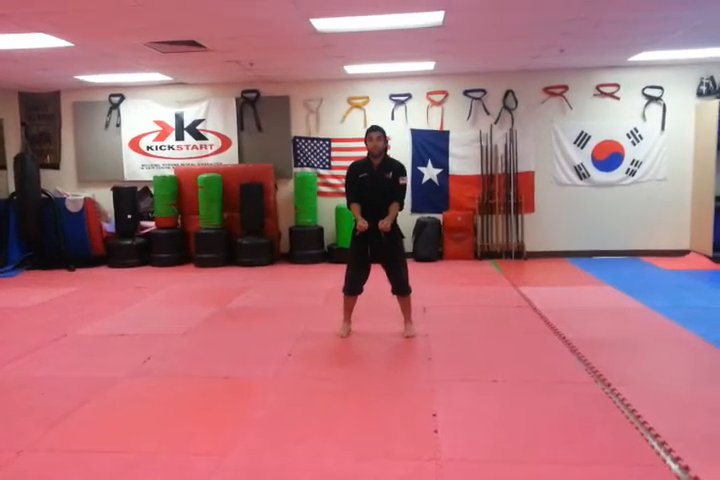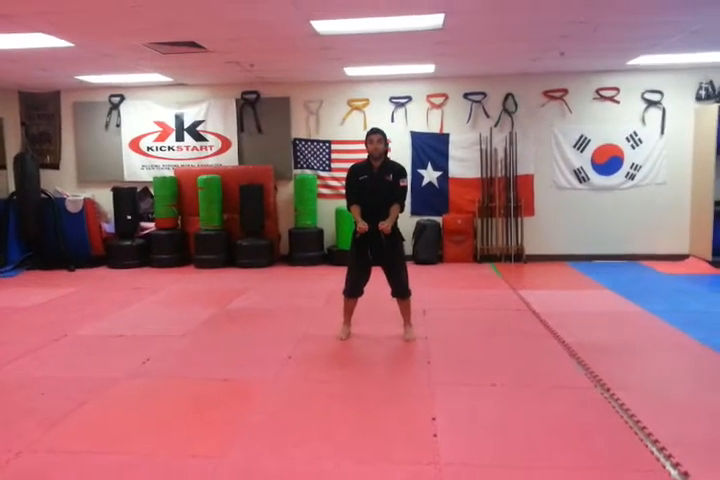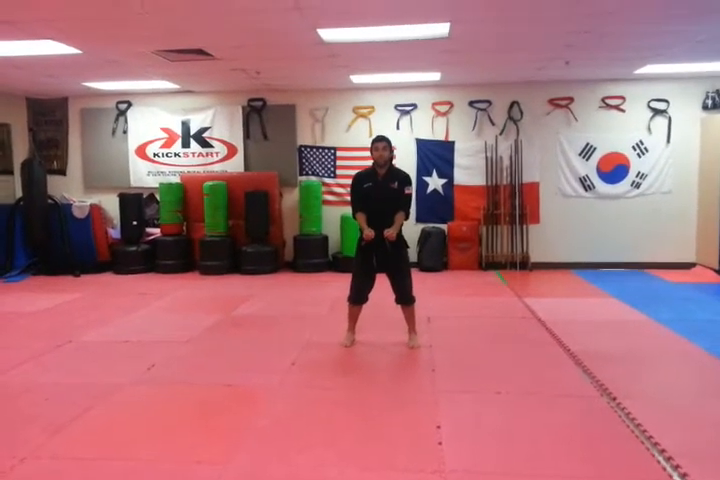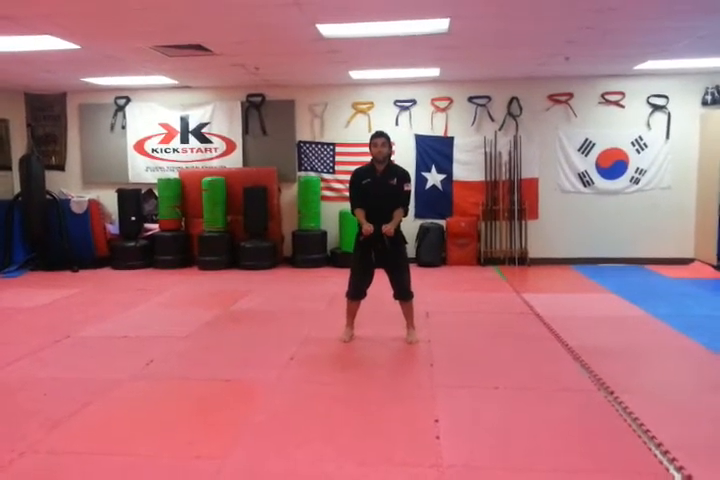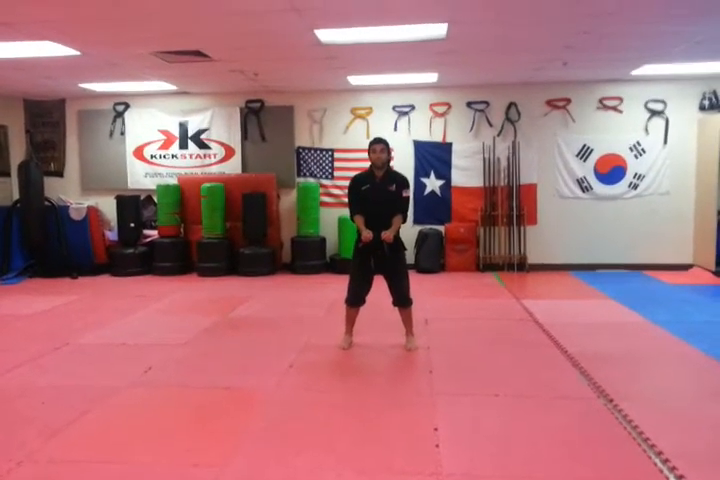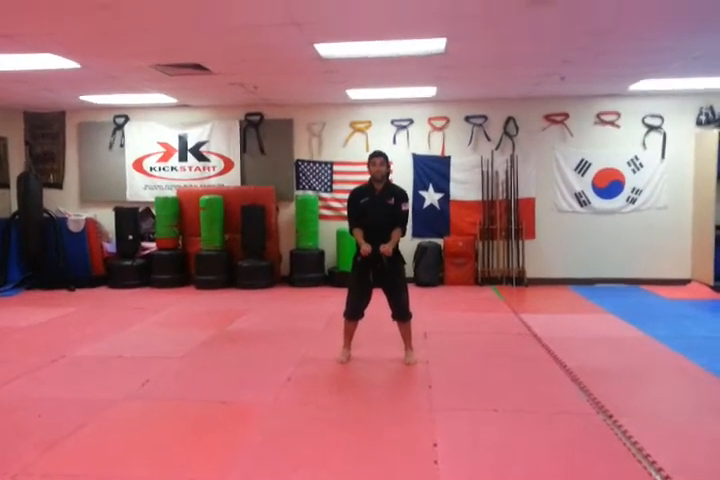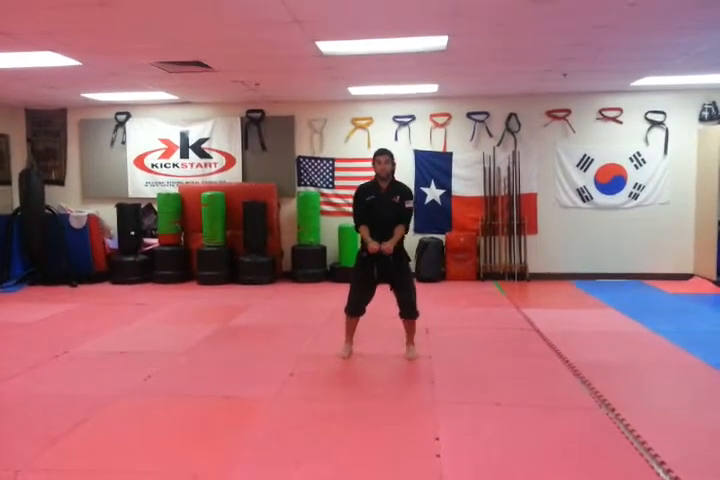
dt=0.2s
person 1, frame 1
left shoulder: (397, 168)
right shoulder: (355, 168)
left elbow: (398, 200)
right elbow: (352, 199)
left wrist: (389, 219)
right wrist: (359, 219)
left hip: (388, 229)
right hip: (363, 230)
left knee: (400, 279)
right knee: (353, 279)
left ankle: (408, 322)
right ankle: (346, 322)
person 1, frame 2
left shoulder: (397, 170)
right shoulder: (356, 170)
left elbow: (399, 201)
right elbow: (352, 201)
left wrist: (390, 221)
right wrist: (359, 221)
left hip: (389, 232)
right hip: (363, 232)
left knee: (400, 282)
right knee: (353, 282)
left ankle: (407, 325)
right ankle: (346, 324)
person 1, frame 3
left shoulder: (402, 178)
right shoulder: (360, 178)
left elbow: (404, 209)
right elbow: (357, 208)
left wrist: (395, 228)
right wrist: (364, 228)
left hip: (393, 239)
right hip: (368, 239)
left knee: (404, 289)
right knee: (358, 289)
left ankle: (412, 333)
right ankle: (351, 331)
person 1, frame 4
left shoulder: (401, 174)
right shoulder: (359, 174)
left elbow: (402, 205)
right elbow: (356, 205)
left wrist: (393, 224)
right wrist: (364, 223)
left hip: (392, 236)
right hip: (366, 235)
left knee: (403, 285)
right knee: (356, 285)
left ankle: (410, 328)
right ankle: (349, 327)
person 1, frame 5
left shoulder: (400, 181)
right shoulder: (358, 181)
left elbow: (401, 212)
right elbow: (355, 211)
left wrist: (392, 230)
right wrist: (363, 230)
left hip: (391, 242)
right hip: (365, 242)
left knee: (401, 292)
right knee: (355, 291)
left ankle: (409, 335)
right ankle: (348, 334)
person 1, frame 6
left shoulder: (399, 194)
right shoulder: (357, 194)
left elbow: (401, 225)
right elbow: (354, 224)
left wrist: (391, 244)
right wrist: (362, 243)
left hip: (390, 256)
right hip: (365, 255)
left knee: (401, 305)
right knee: (354, 305)
left ankle: (408, 349)
right ankle: (346, 347)
person 1, frame 7
left shoulder: (404, 191)
right shoulder: (363, 191)
left elbow: (404, 222)
right elbow: (360, 222)
left wrist: (392, 242)
right wrist: (369, 241)
left hip: (395, 253)
right hip: (369, 253)
left knee: (408, 302)
right knee: (355, 301)
left ankle: (410, 344)
right ankle: (348, 343)
